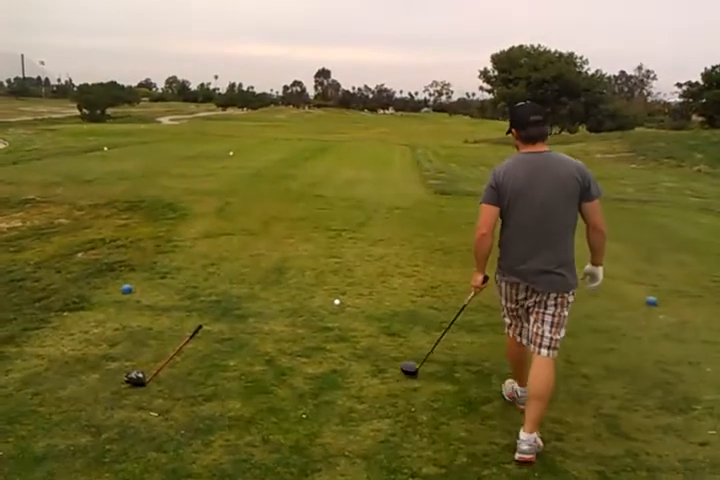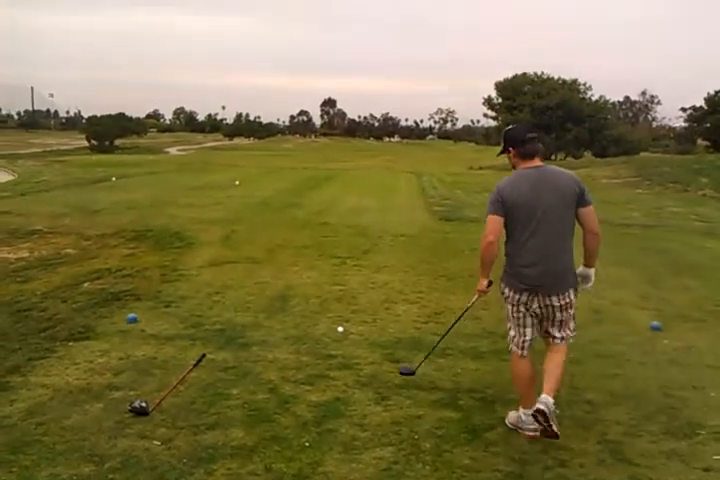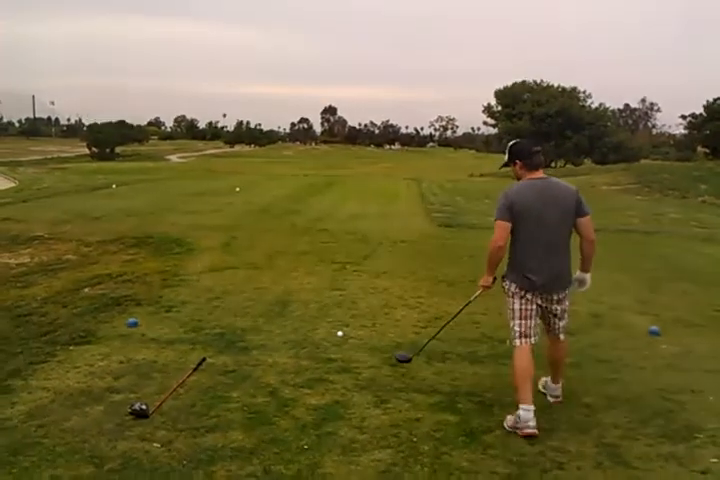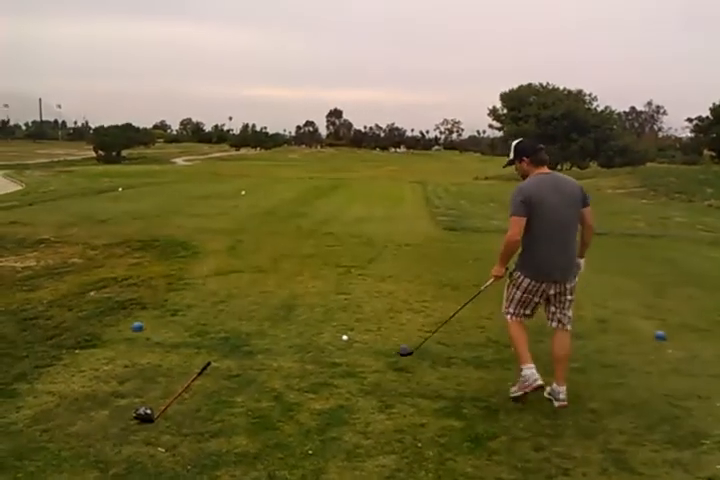
dt=0.3s
person 1, frame 1
left shoulder: (502, 173)
right shoulder: (576, 170)
left elbow: (484, 231)
right elbow: (597, 226)
left wrist: (479, 271)
right wrist: (596, 264)
left hip: (513, 276)
right hip: (557, 280)
left knee: (516, 336)
right knee: (544, 354)
left ankle: (520, 388)
right ankle: (529, 437)
person 1, frame 2
left shoulder: (504, 189)
right shoulder: (571, 181)
left elbow: (490, 240)
right elbow: (593, 230)
left wrist: (483, 277)
right wrist: (589, 267)
left hip: (518, 284)
right hip: (560, 283)
left knee: (520, 350)
right knee: (558, 343)
left ankle: (526, 415)
right ankle: (546, 401)
person 1, frame 3
left shoulder: (511, 195)
right shoulder: (570, 192)
left elbow: (499, 243)
right elbow: (589, 238)
left wrist: (489, 274)
right wrist: (584, 271)
left hip: (521, 283)
right hip: (558, 283)
left knee: (522, 344)
right knee: (557, 336)
left ankle: (526, 415)
right ankle: (555, 387)
person 1, frame 4
left shoulder: (524, 190)
right shoulder: (574, 186)
left elbow: (515, 236)
right elbow: (589, 227)
left wrist: (501, 265)
right wrist: (579, 257)
left hip: (531, 272)
right hip: (565, 273)
left knee: (514, 316)
right knee: (561, 328)
left ankle: (529, 373)
right ankle: (559, 390)
